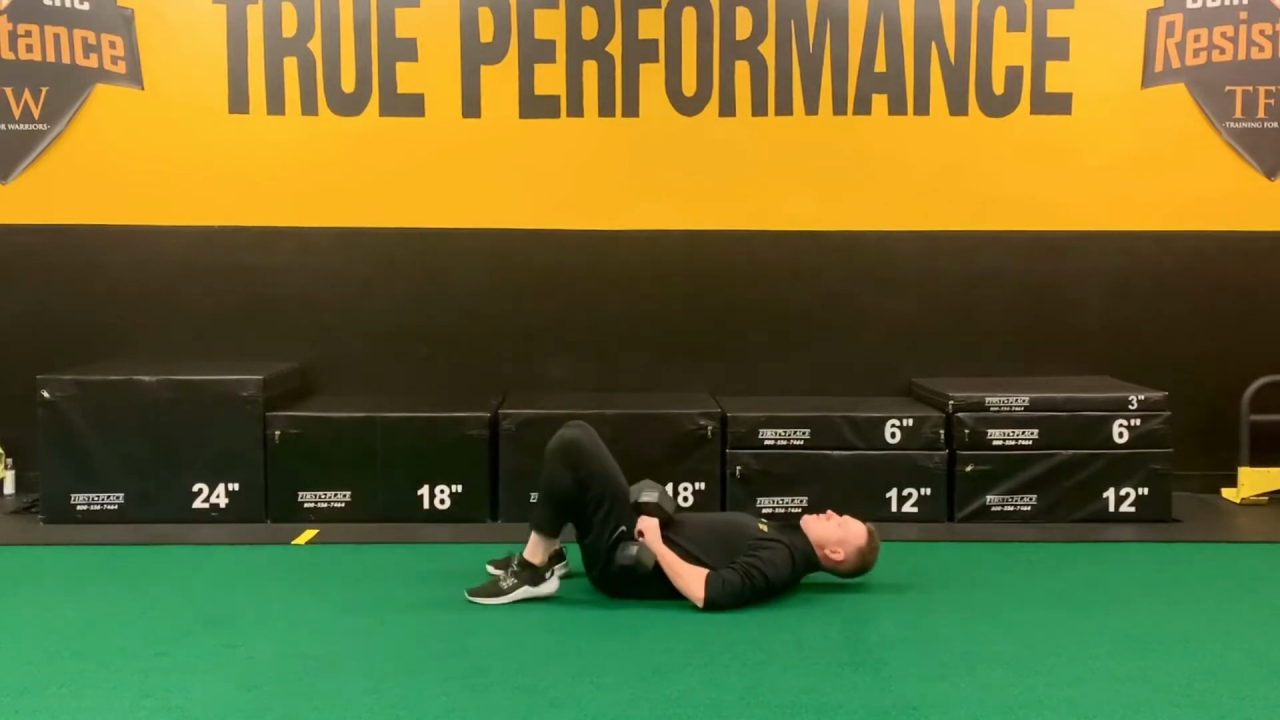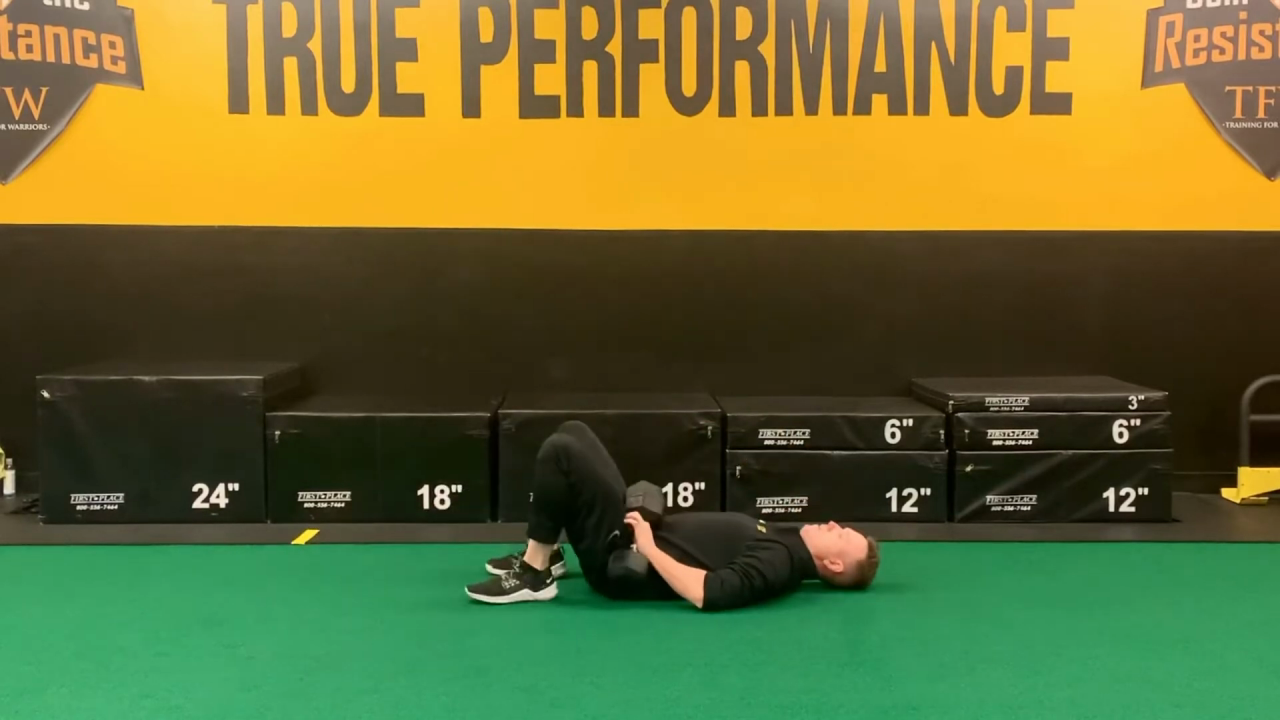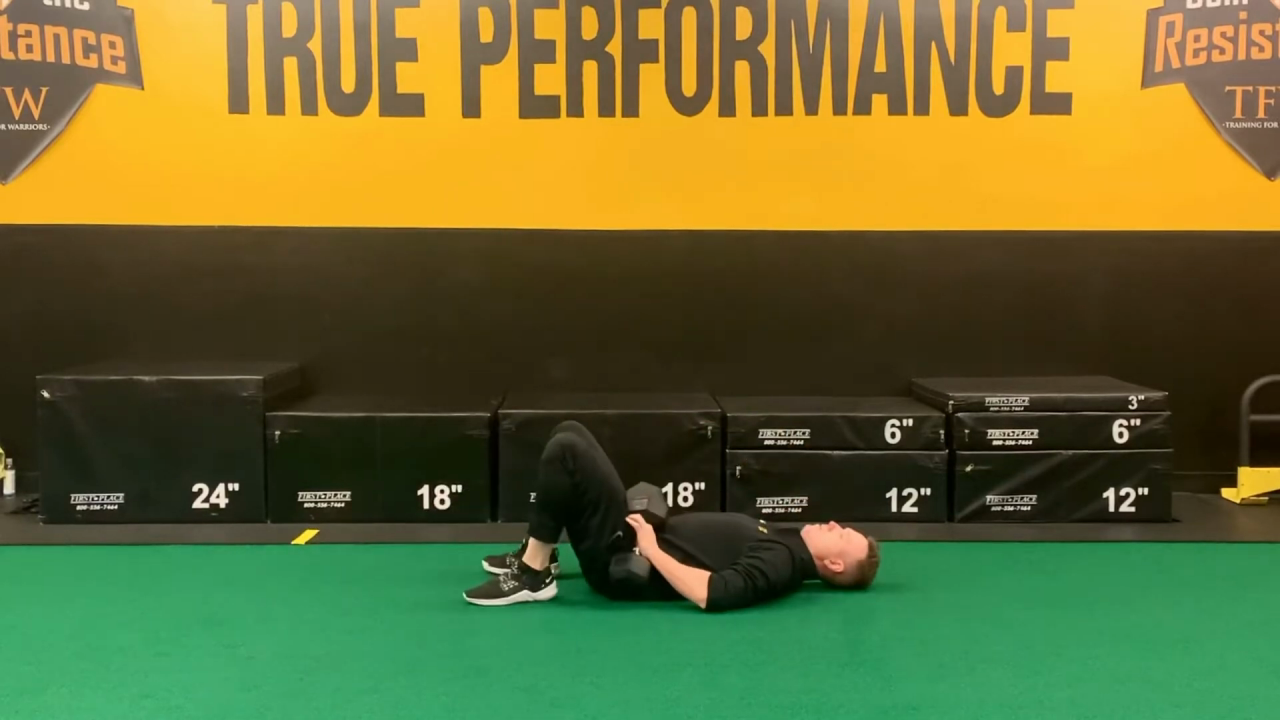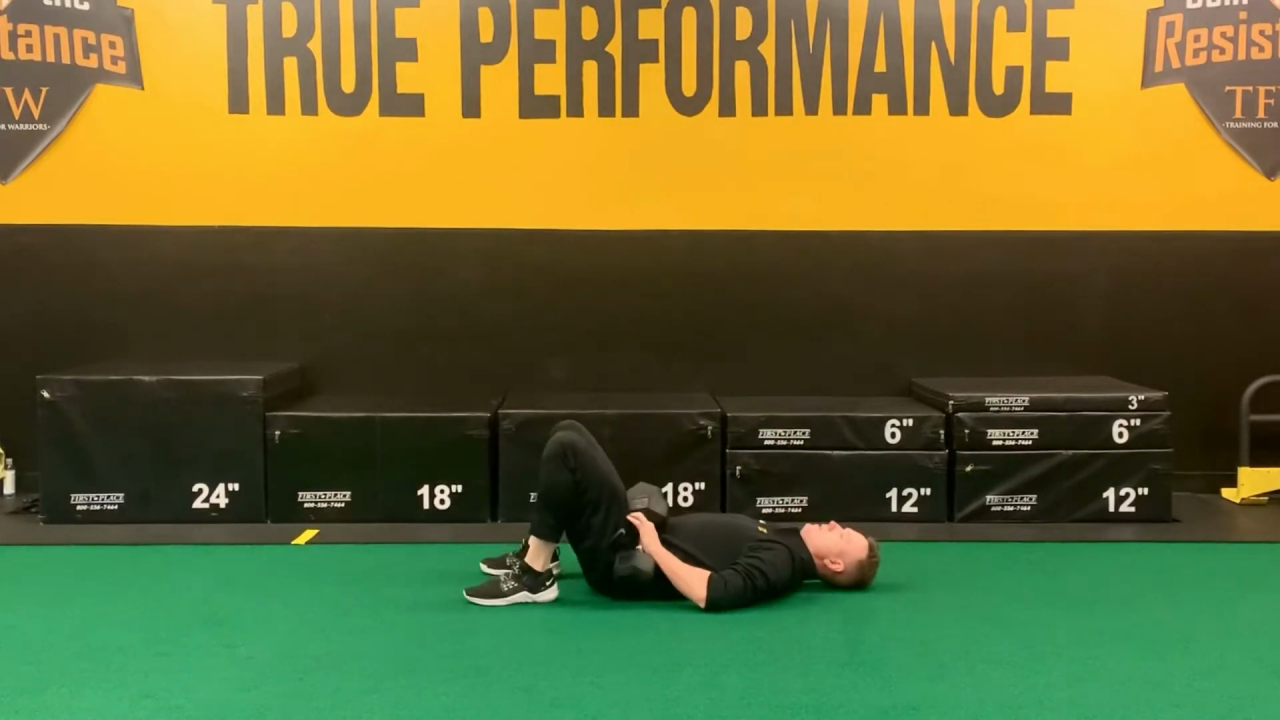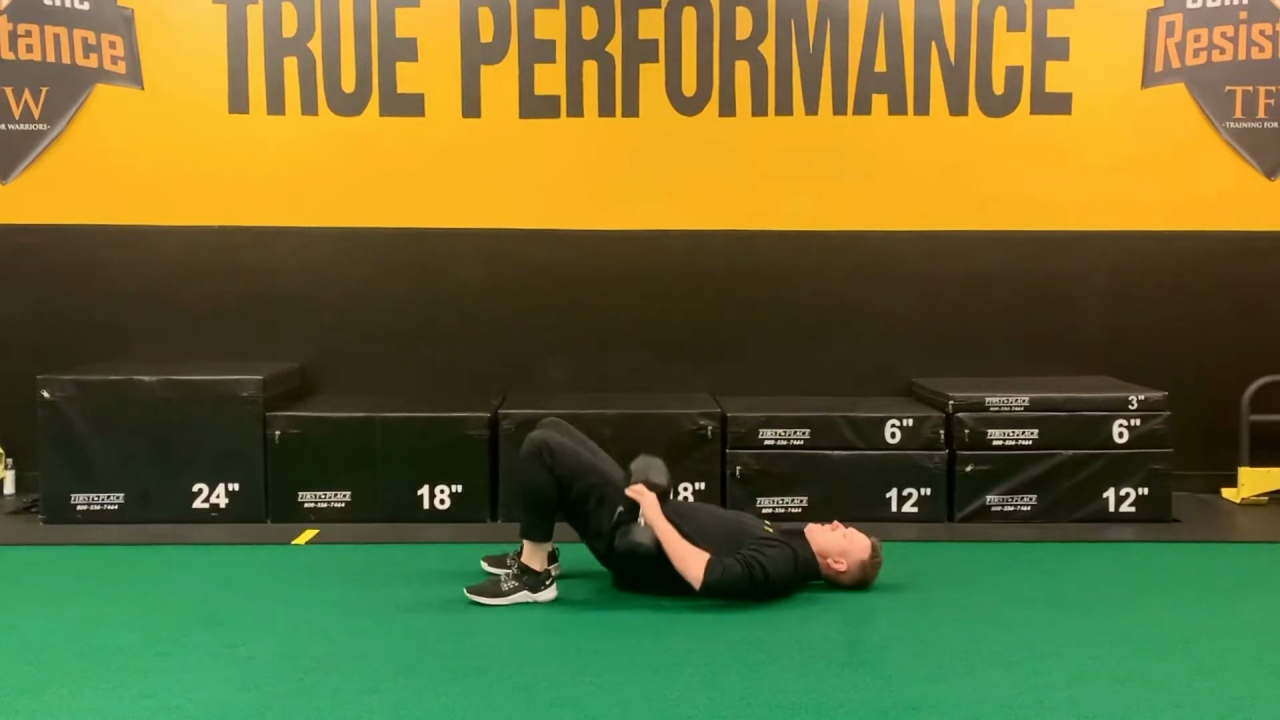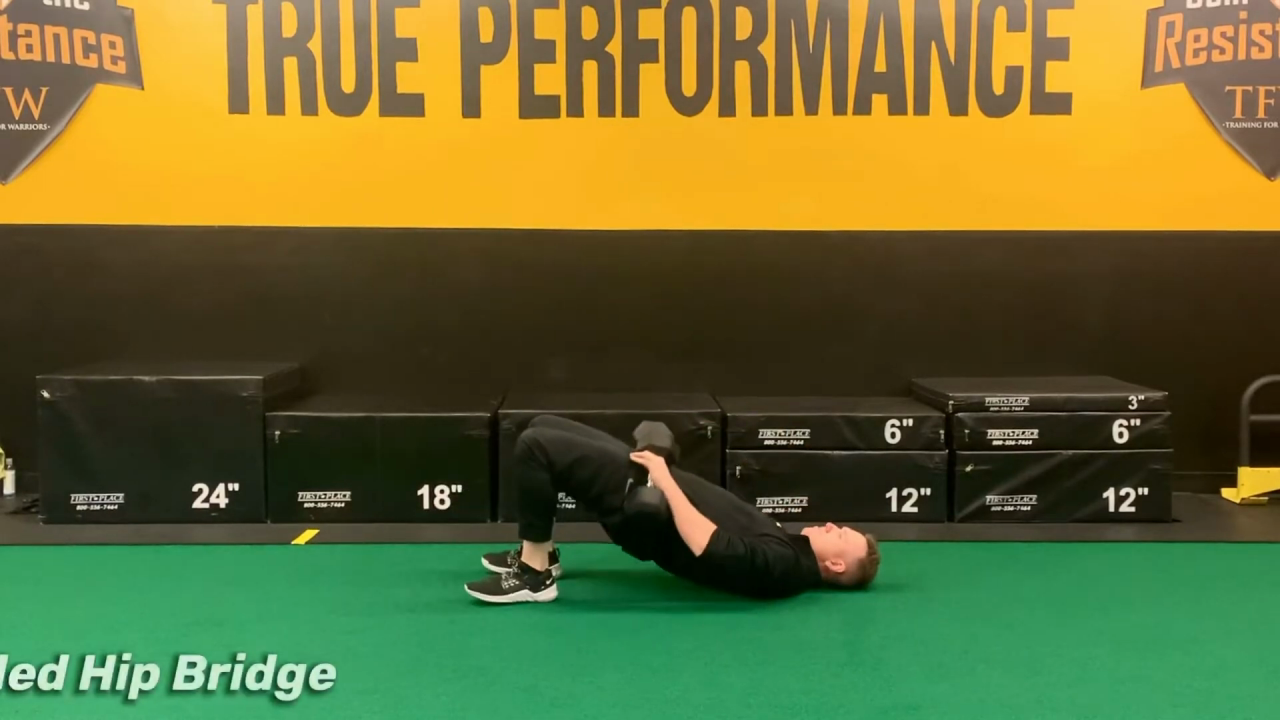
dt=0.2s
person 1, frame 1
left shoulder: (781, 562)
right shoulder: (785, 536)
left elbow: (708, 592)
left wrist: (657, 545)
right wrist: (657, 524)
right hip: (636, 533)
left knee: (569, 447)
right knee: (576, 434)
left ankle: (534, 569)
right ankle: (545, 555)
person 1, frame 2
left shoulder: (779, 565)
right shoulder: (783, 541)
left elbow: (709, 593)
left wrist: (649, 549)
right wrist: (651, 526)
right hip: (637, 534)
left knee: (559, 453)
right knee: (572, 434)
left ankle: (534, 574)
right ankle: (543, 555)
person 1, frame 3
left shoulder: (781, 566)
right shoulder: (781, 542)
left elbow: (712, 594)
left wrist: (652, 551)
right wrist: (652, 528)
left hip: (622, 557)
right hip: (637, 534)
left knee: (565, 451)
right knee: (571, 433)
left ankle: (532, 574)
right ankle: (538, 554)
person 1, frame 4
left shoulder: (780, 565)
right shoulder: (781, 542)
left elbow: (711, 593)
left wrist: (654, 548)
right wrist: (653, 530)
left hip: (622, 558)
right hip: (634, 536)
left knee: (566, 448)
right knee: (569, 432)
left ankle: (533, 576)
right ankle: (535, 554)
person 1, frame 5
left shoulder: (783, 566)
right shoulder: (785, 542)
left elbow: (707, 577)
left wrist: (656, 520)
right wrist: (652, 510)
right hip: (640, 516)
left knee: (542, 448)
right knee: (551, 431)
left ankle: (532, 574)
right ankle: (538, 553)
person 1, frame 6
left shoulder: (781, 566)
right shoulder: (787, 546)
left elbow: (708, 548)
left wrist: (664, 482)
right wrist: (660, 474)
right hip: (652, 487)
left knee: (533, 446)
right knee: (543, 428)
left ankle: (533, 573)
right ankle: (540, 553)
